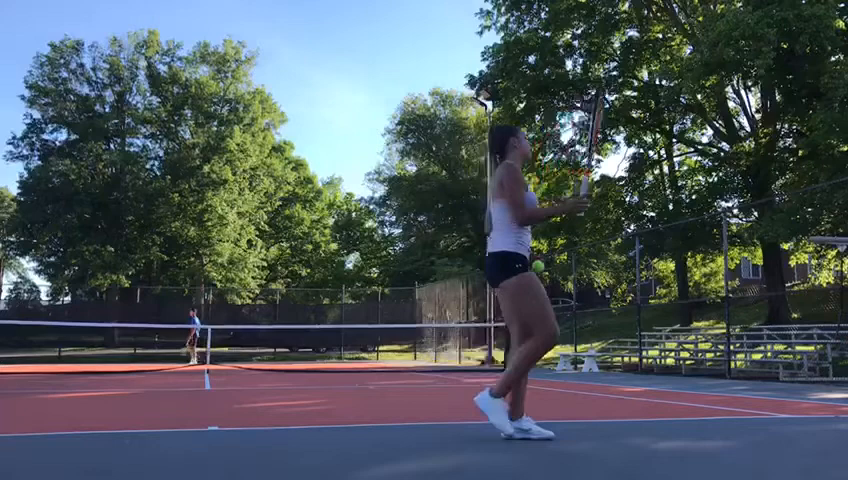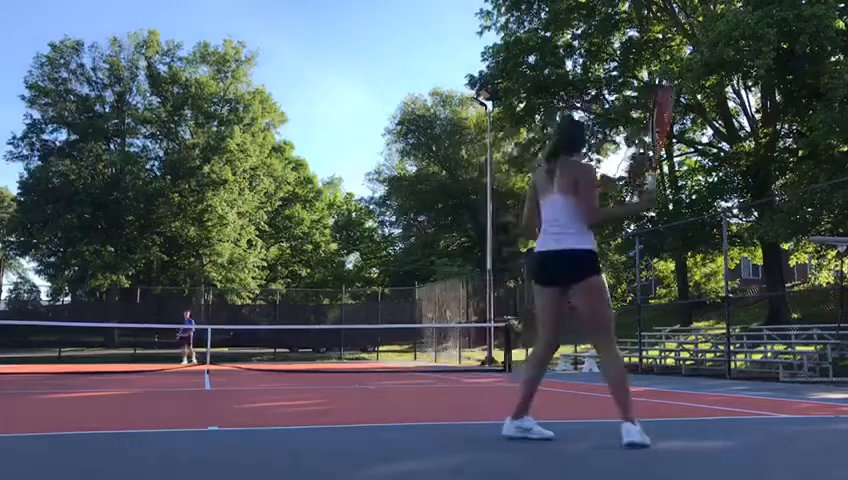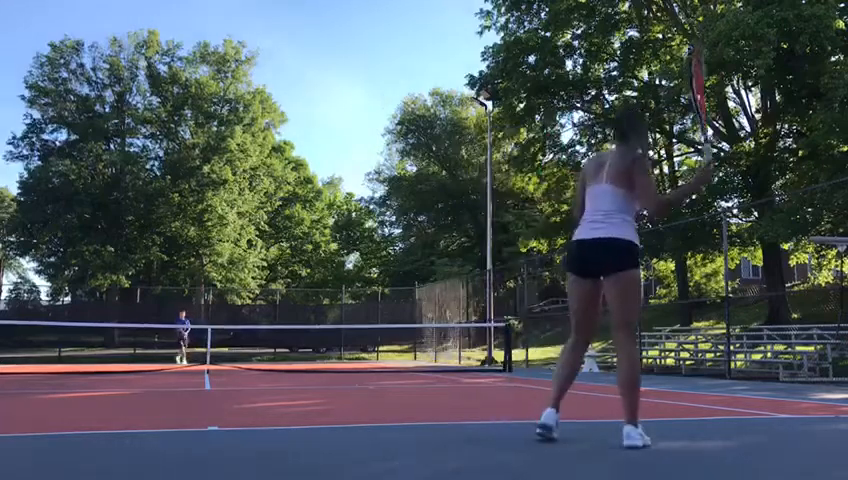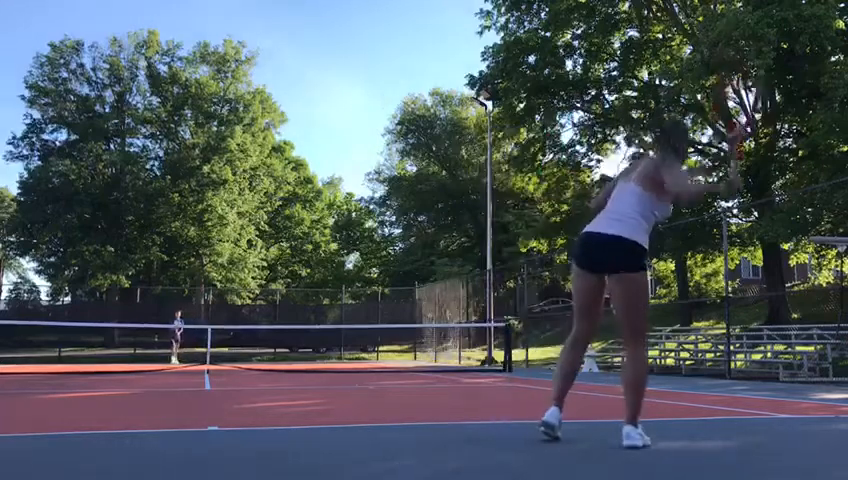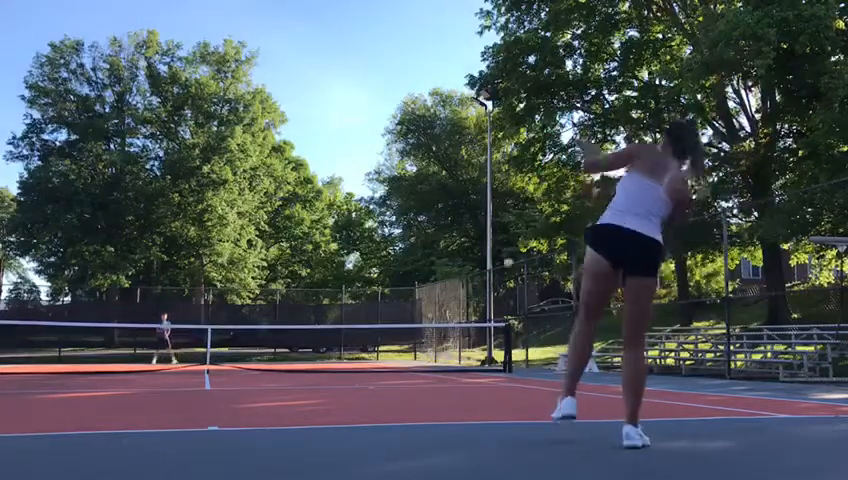
dt=0.4s
person 1, frame 1
left shoulder: (502, 174)
right shoulder: (510, 170)
right elbow: (521, 216)
right wrist: (564, 208)
left hip: (500, 260)
right hip: (509, 260)
left knee: (523, 340)
right knee: (547, 333)
left ankle: (514, 417)
right ankle: (495, 394)
person 1, frame 2
left shoulder: (540, 175)
right shoulder: (583, 171)
left elbow: (528, 223)
right elbow: (592, 217)
right wrist: (635, 207)
left hip: (544, 259)
right hip: (578, 258)
left knee: (545, 343)
right knee: (606, 343)
left ankle: (518, 419)
right ankle: (629, 425)
person 1, frame 3
left shoulder: (592, 162)
right shoulder: (636, 161)
right elbow: (655, 208)
right wrist: (696, 184)
left hip: (580, 247)
right hip: (617, 249)
left knee: (579, 338)
right knee: (626, 340)
left ankle: (551, 411)
right ankle: (631, 427)
person 1, frame 4
left shoulder: (634, 165)
right shoulder: (668, 169)
left elbow: (597, 203)
right elbow: (681, 191)
right wrist: (721, 187)
left hip: (589, 241)
right hip: (626, 250)
left knee: (580, 333)
right knee: (634, 342)
left ankle: (554, 410)
right ankle: (632, 426)
person 1, frame 5
left shoulder: (645, 152)
right shoulder: (683, 187)
left elbow: (591, 165)
left wrist: (589, 150)
left hip: (611, 236)
right hip: (648, 247)
left knee: (586, 318)
right knee: (634, 340)
left ankle: (568, 396)
right ankle: (632, 426)
